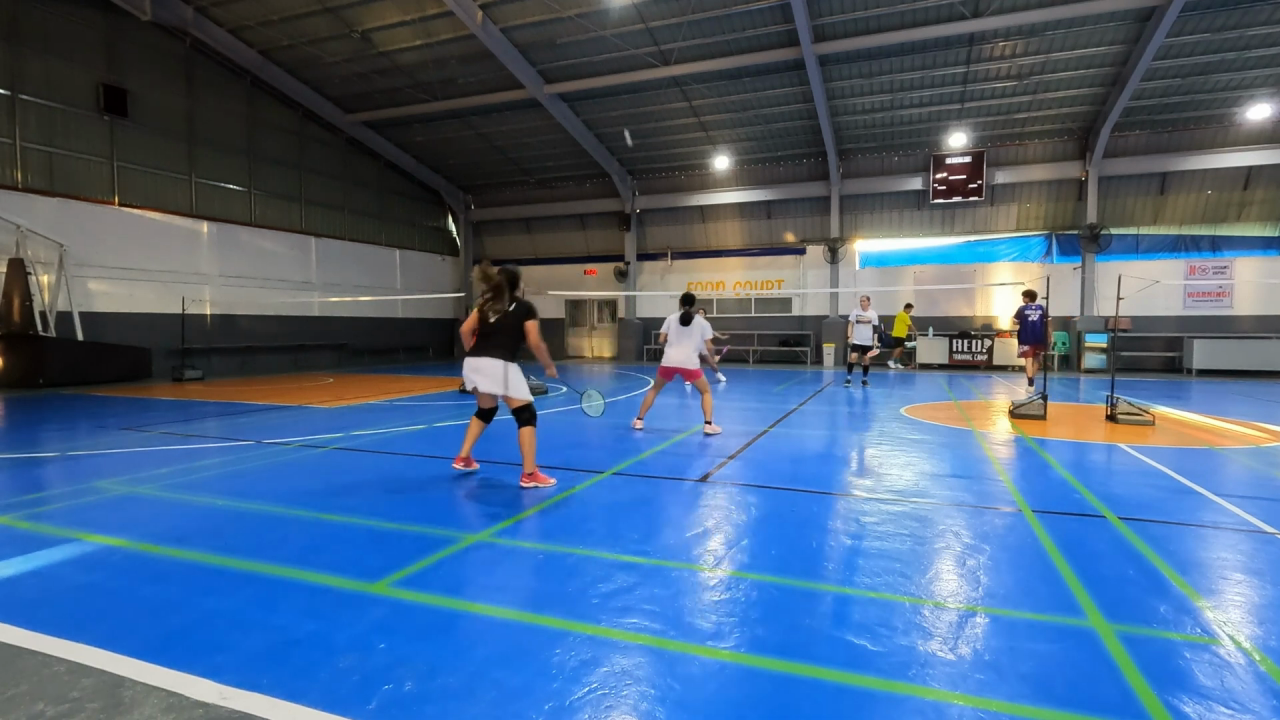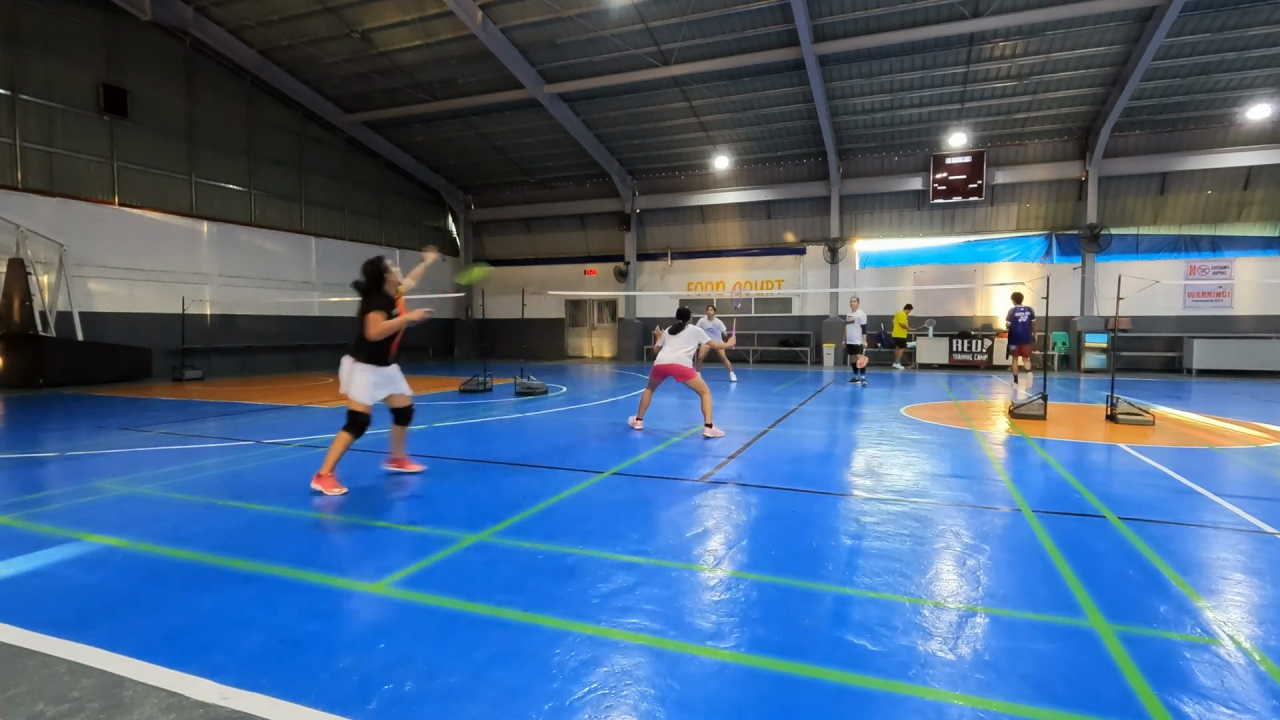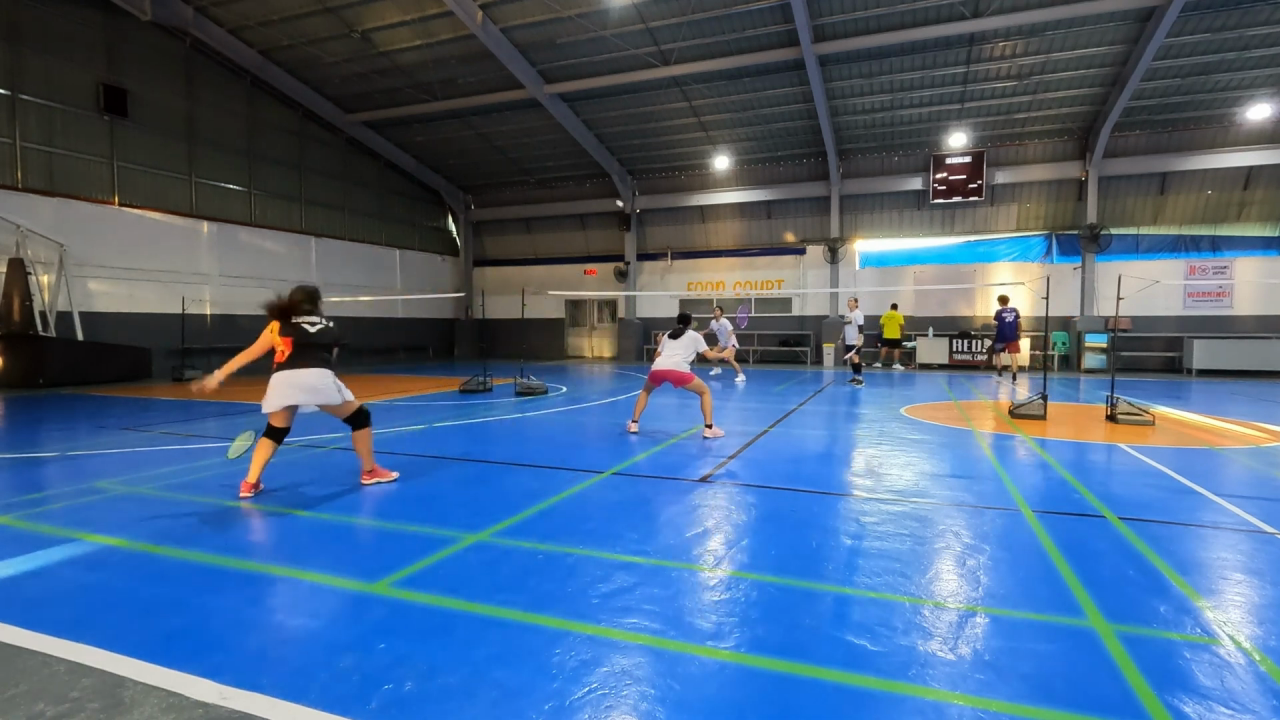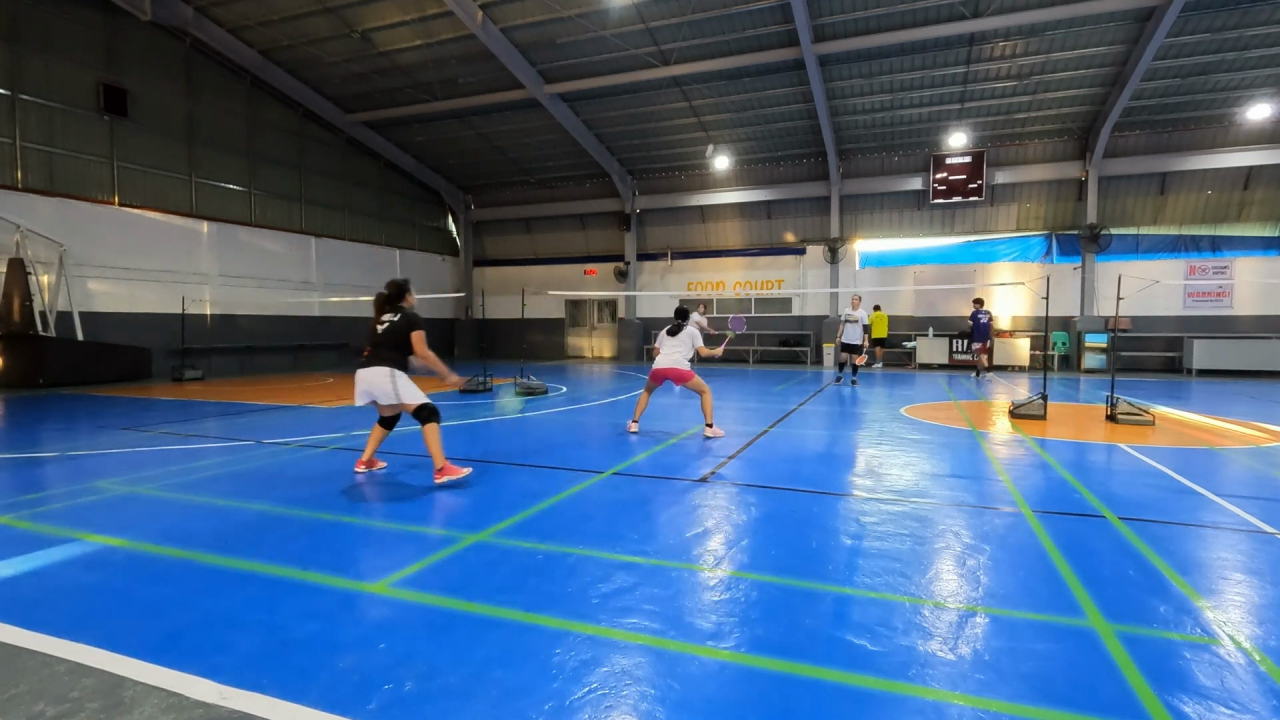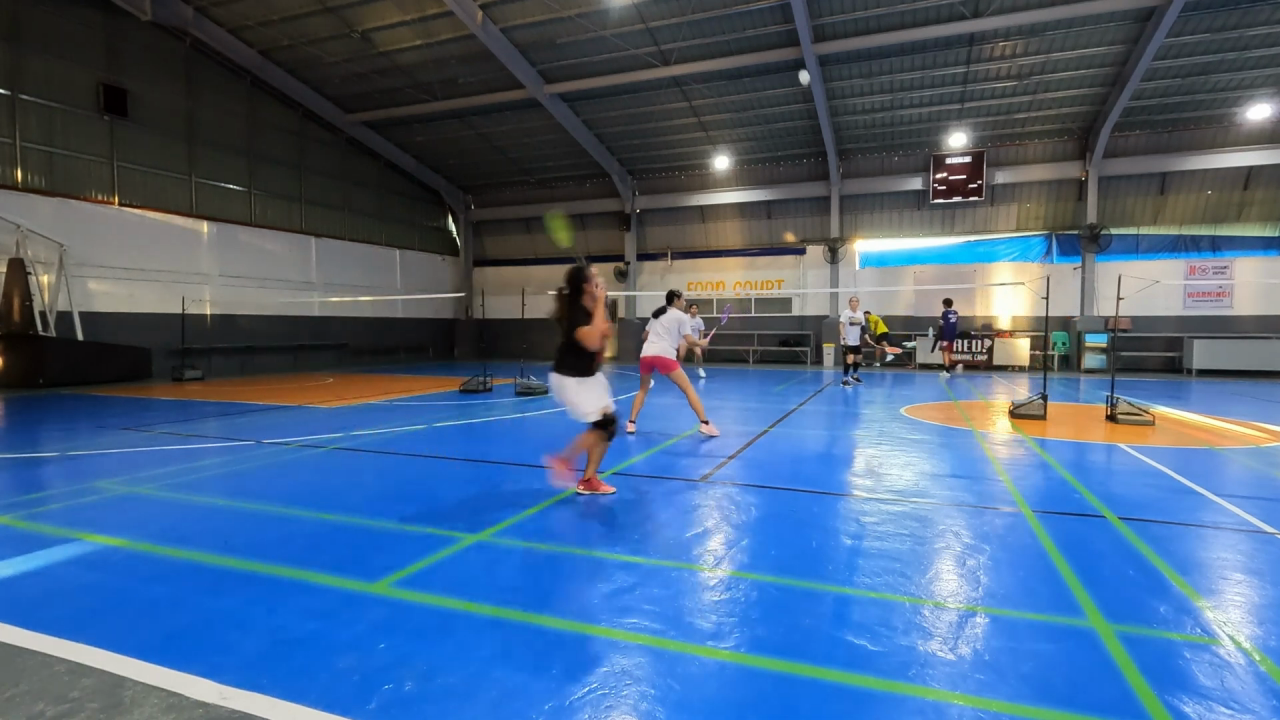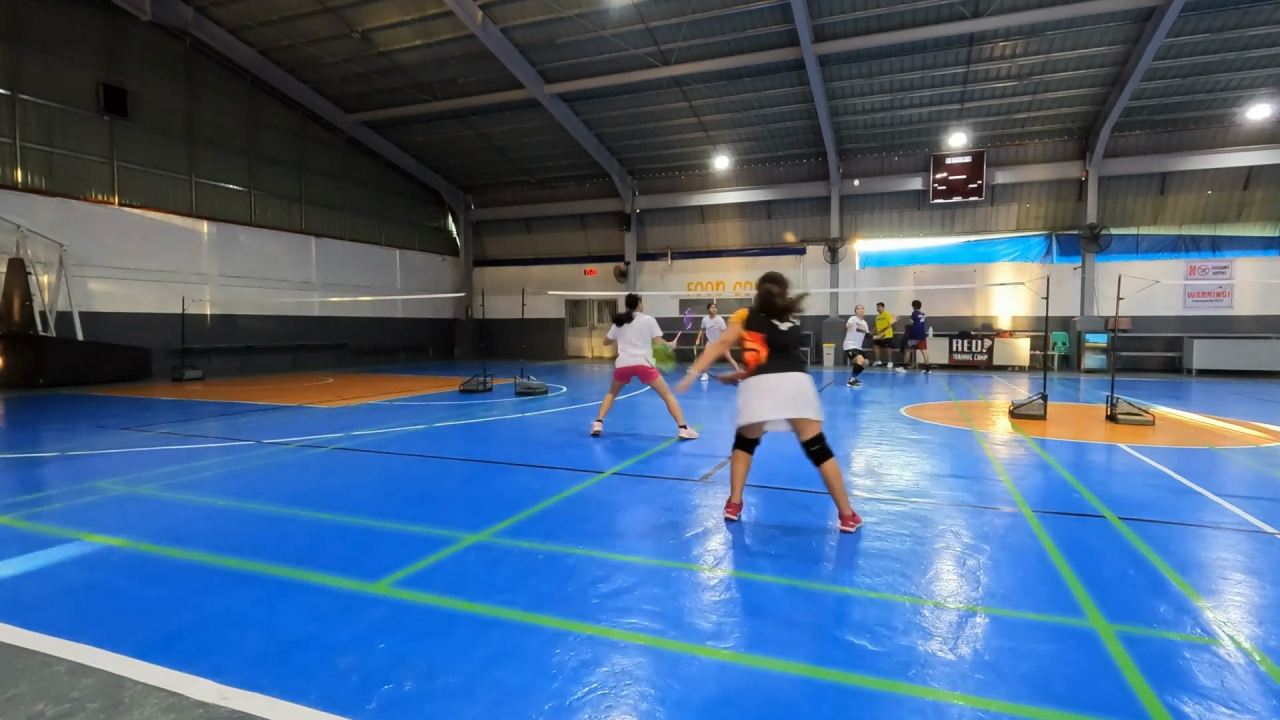
dt=0.7s
person 1, frame 1
left shoulder: (487, 302)
right shoulder: (524, 307)
left elbow: (465, 331)
right elbow: (535, 342)
left wrist: (474, 353)
right wrist: (549, 366)
left hip: (474, 363)
right hip: (500, 365)
left knee: (486, 411)
right knee: (526, 416)
left ankle: (463, 457)
right ankle: (530, 474)
person 1, frame 2
left shoulder: (392, 295)
right shoulder: (377, 300)
right elbow: (374, 333)
left wrist: (427, 262)
right wrist: (408, 317)
left hip: (384, 366)
right hip: (363, 366)
left knee: (405, 409)
right knee: (358, 423)
left ankle: (397, 459)
right ankle: (324, 475)
person 1, frame 3
left shoulder: (281, 324)
right shoulder: (330, 326)
left elbow: (250, 353)
left wrist: (217, 376)
left hip: (284, 379)
right hip: (319, 377)
left knee: (274, 432)
right knee: (360, 417)
left ankle: (250, 483)
right ankle: (369, 471)
person 1, frame 4
left shoulder: (381, 318)
right shoulder: (412, 318)
right elbow: (422, 352)
left wrist: (410, 360)
right wrist: (448, 375)
left hip: (366, 373)
right hip: (388, 374)
left knee: (389, 417)
right knee: (428, 413)
left ankle: (365, 461)
right ankle: (442, 469)
person 1, frame 5
left shoulder: (591, 307)
right shoulder: (576, 314)
right elbow: (593, 344)
right wrist: (601, 307)
left hip: (588, 377)
right hip: (570, 379)
left knee: (610, 422)
right knee: (605, 426)
left ankle: (588, 480)
right ankle: (564, 460)
person 1, frame 6
left shoulder: (747, 316)
right shoulder: (794, 323)
left elbow: (719, 346)
left wrist: (692, 374)
right wrist: (739, 375)
left hip: (760, 384)
right hip: (796, 381)
left knee: (745, 441)
right knee: (818, 450)
left ankle: (734, 503)
right ankle: (847, 515)
